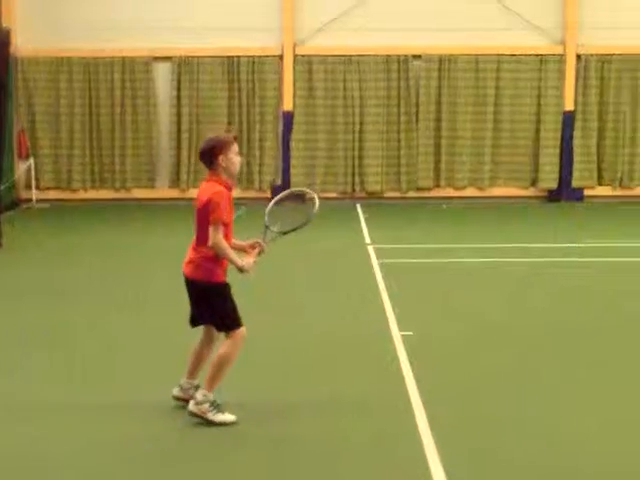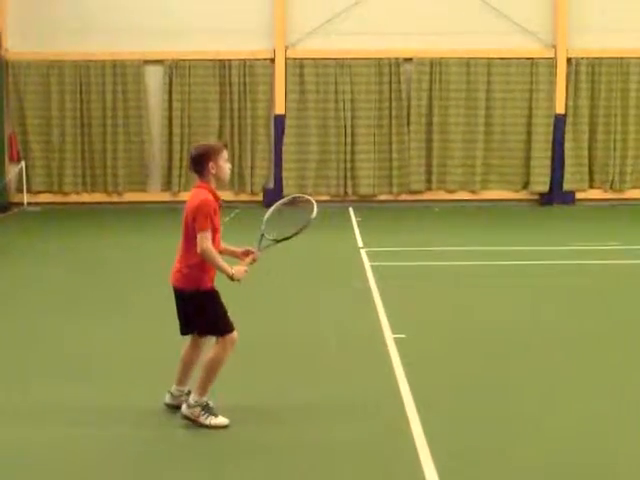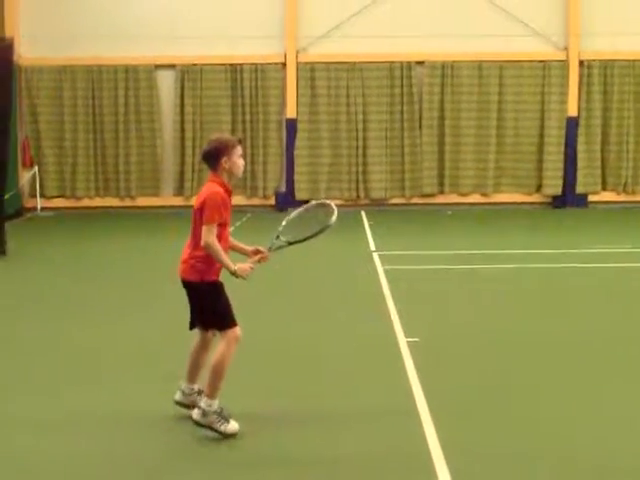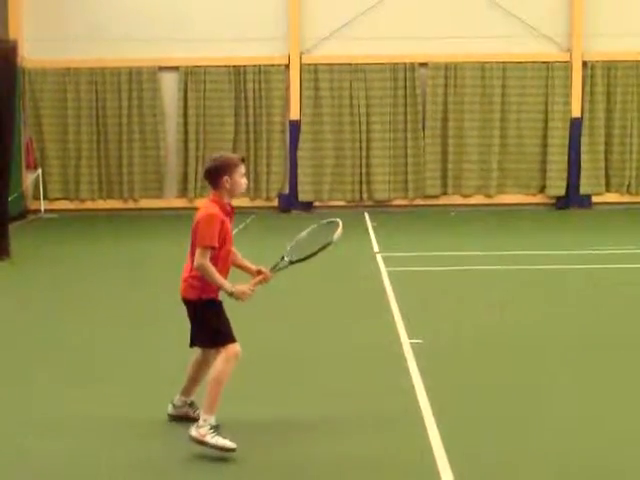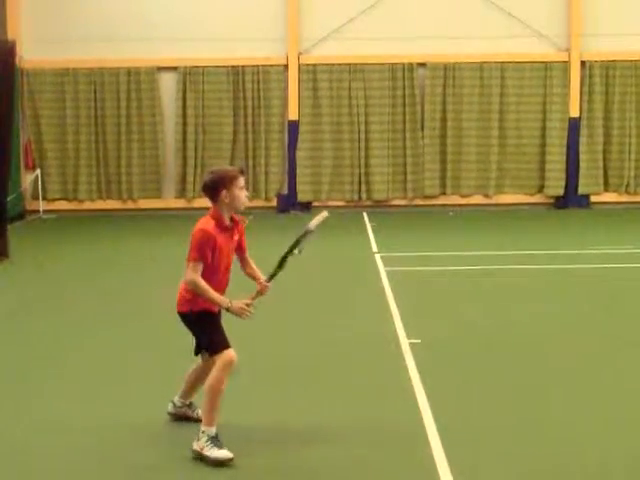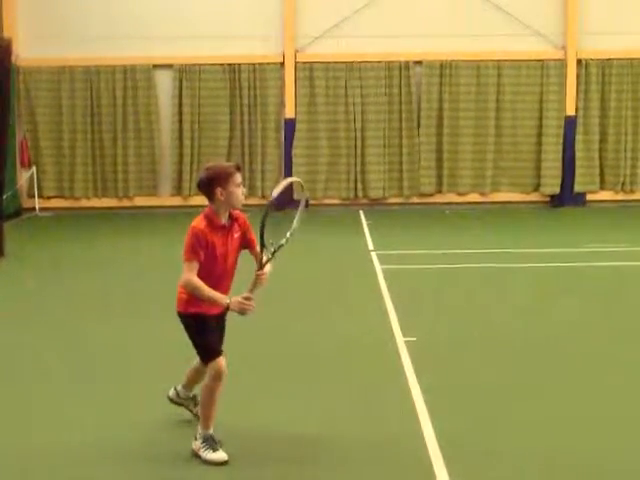
dt=0.5s
person 1, frame 1
left shoulder: (209, 189)
right shoulder: (218, 194)
right elbow: (215, 242)
left wrist: (241, 246)
right wrist: (240, 263)
left hip: (197, 271)
right hip: (208, 274)
left knee: (211, 332)
right knee: (236, 334)
left ankle: (187, 387)
right ankle: (202, 400)
person 1, frame 2
left shoulder: (201, 196)
right shoulder: (205, 201)
right elbow: (204, 248)
left wrist: (236, 252)
right wrist: (230, 272)
left hip: (185, 279)
right hip: (197, 282)
left knee: (199, 337)
right knee: (227, 338)
left ankle: (178, 393)
right ankle: (196, 404)
person 1, frame 3
left shoulder: (216, 191)
right shoulder: (215, 194)
right elbow: (208, 241)
left wrist: (246, 250)
right wrist: (233, 268)
left hip: (196, 272)
right hip: (202, 273)
left knee: (208, 333)
right knee: (231, 335)
left ankle: (188, 391)
right ankle: (208, 408)
person 1, frame 4
left shoulder: (225, 211)
right shoulder: (211, 215)
left elbow: (228, 252)
right elbow: (200, 263)
left wrist: (253, 270)
right wrist: (232, 289)
left hip: (202, 292)
right hip: (201, 292)
left knee: (210, 351)
right knee: (230, 351)
left ankle: (181, 403)
right ankle: (205, 426)
person 1, frame 5
left shoulder: (236, 224)
right shoulder: (206, 231)
left elbow: (244, 259)
right elbow: (192, 278)
left wrist: (260, 280)
right wrist: (228, 305)
left hip: (209, 304)
right hip: (195, 304)
left knee: (211, 358)
right knee: (226, 358)
left ankle: (181, 403)
right ankle: (205, 438)
person 1, frame 6
left shoulder: (239, 221)
right shoulder: (199, 230)
left elbow: (260, 253)
right elbow: (188, 279)
left wrist: (264, 268)
right wrist: (228, 301)
left hip: (218, 305)
right hip: (195, 307)
left knee: (209, 359)
right knee: (218, 367)
left ankle: (183, 392)
right ankle: (203, 437)
